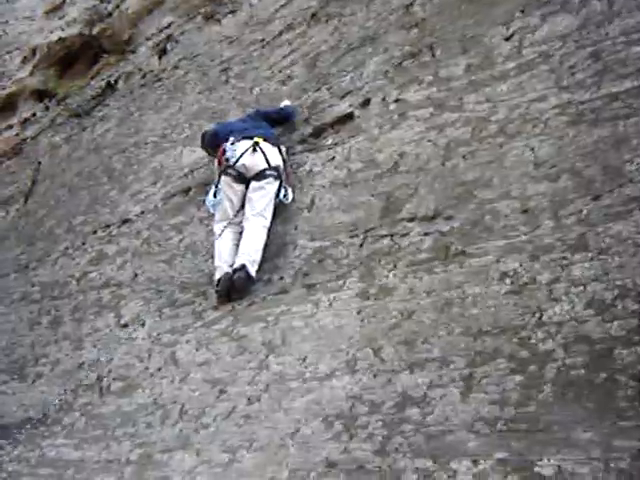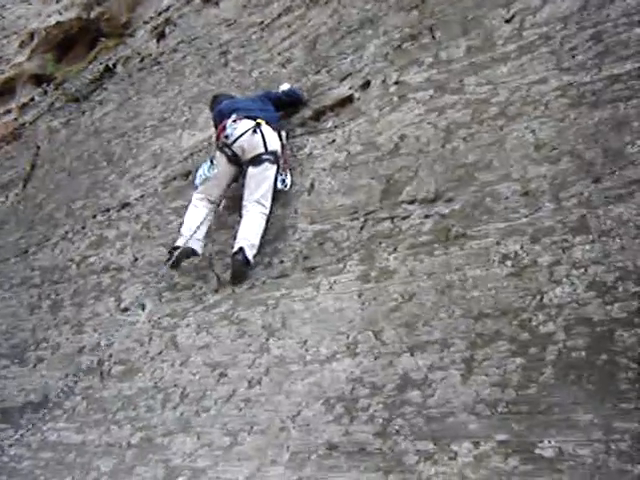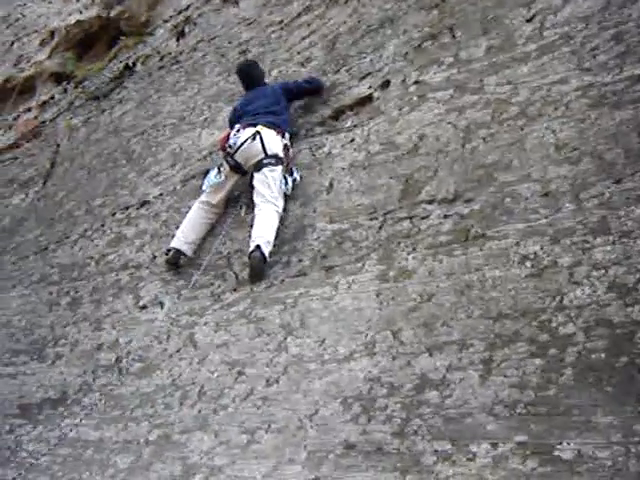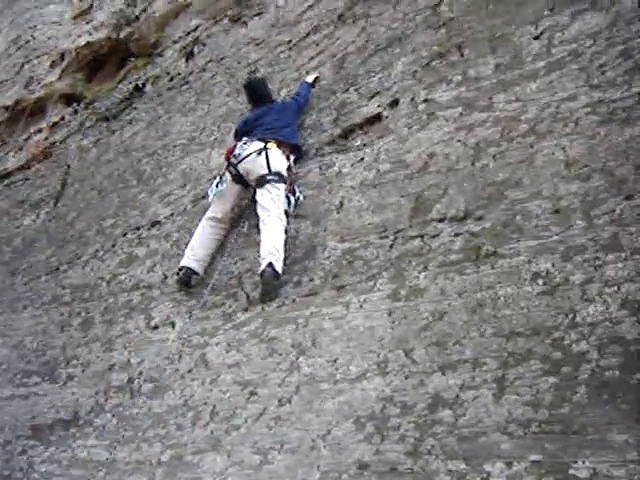
dt=1s
person 1, frame 1
left shoulder: (212, 136)
right shoulder: (254, 117)
right elbow: (288, 114)
right wrist: (286, 106)
left hip: (235, 155)
right hip: (269, 157)
left knee: (226, 221)
right knee: (256, 219)
left ankle: (223, 273)
right ankle: (244, 270)
person 1, frame 2
left shoulder: (221, 109)
right shoulder: (262, 98)
right elbow: (297, 98)
right wrist: (286, 90)
left hip: (235, 134)
right hip: (267, 139)
left knee: (206, 196)
right knee: (256, 205)
left ankle: (187, 244)
right ankle: (243, 253)
person 1, frame 3
left shoulder: (240, 105)
right shoulder: (279, 89)
left elbow: (233, 127)
right elbow: (317, 86)
right wrist: (302, 84)
left hip: (240, 140)
right hip: (270, 142)
left knee: (210, 200)
right knee: (268, 203)
left ankle: (178, 248)
right ankle: (259, 250)
person 1, frame 4
left shoulder: (247, 120)
right shoulder: (288, 107)
left elbow: (238, 143)
right elbow: (302, 94)
right wrist: (308, 81)
left hip: (245, 155)
right hip: (273, 160)
left knee: (216, 216)
right knee: (272, 218)
left ankle: (189, 267)
right ankle: (270, 268)
